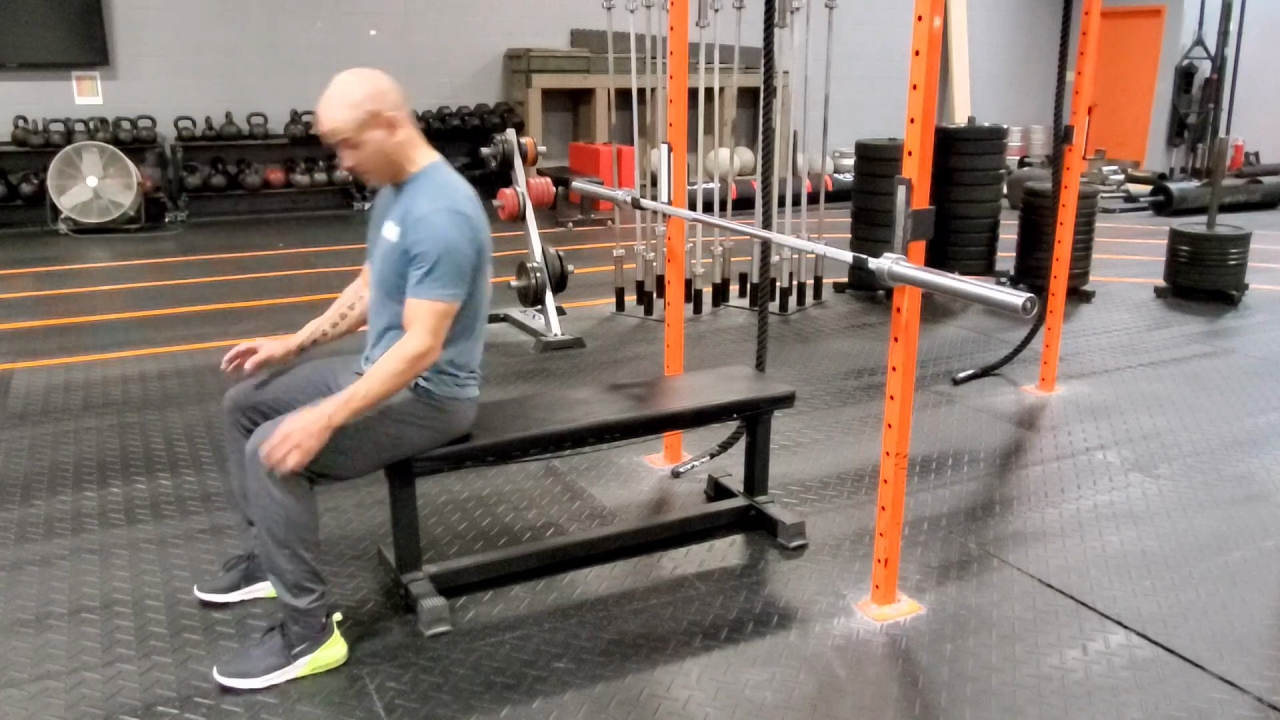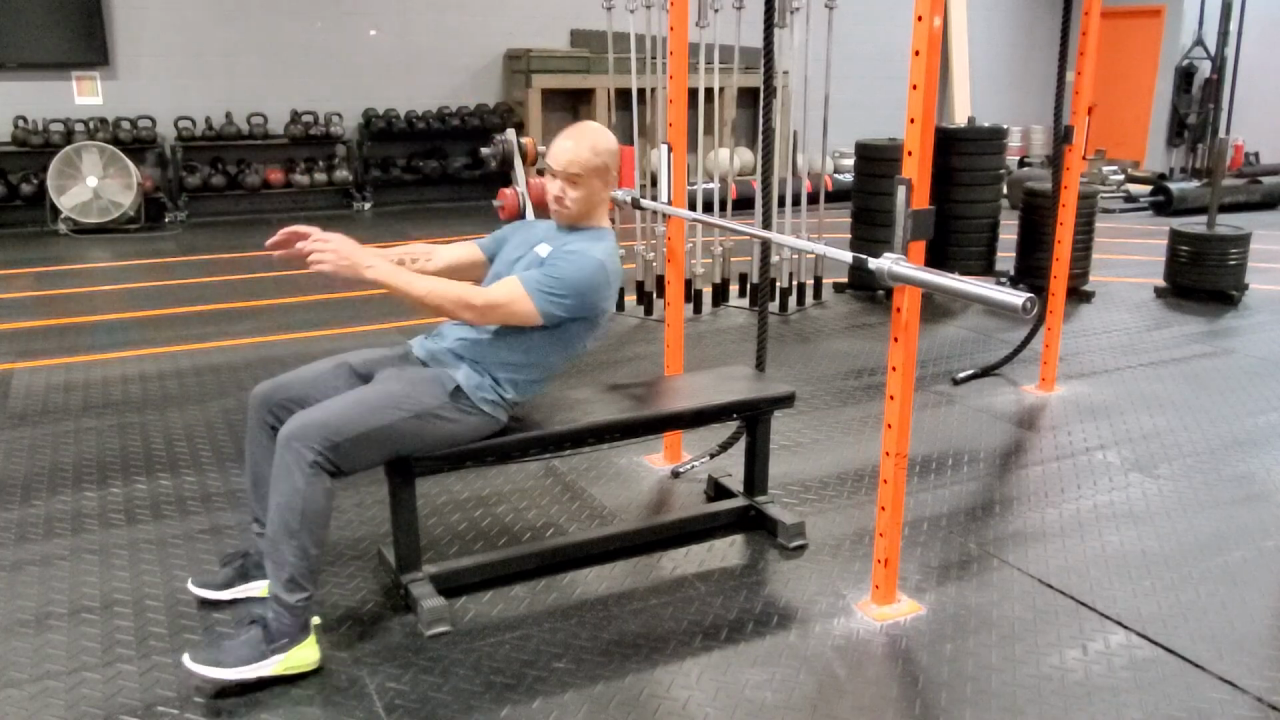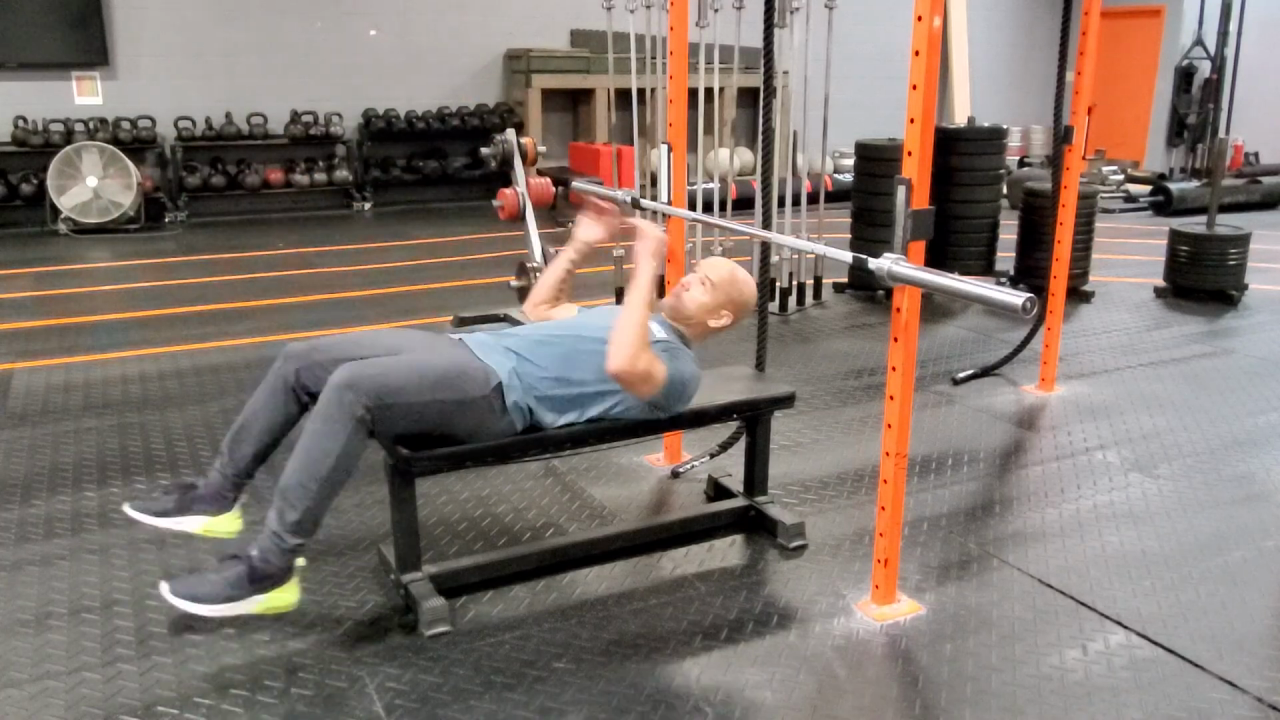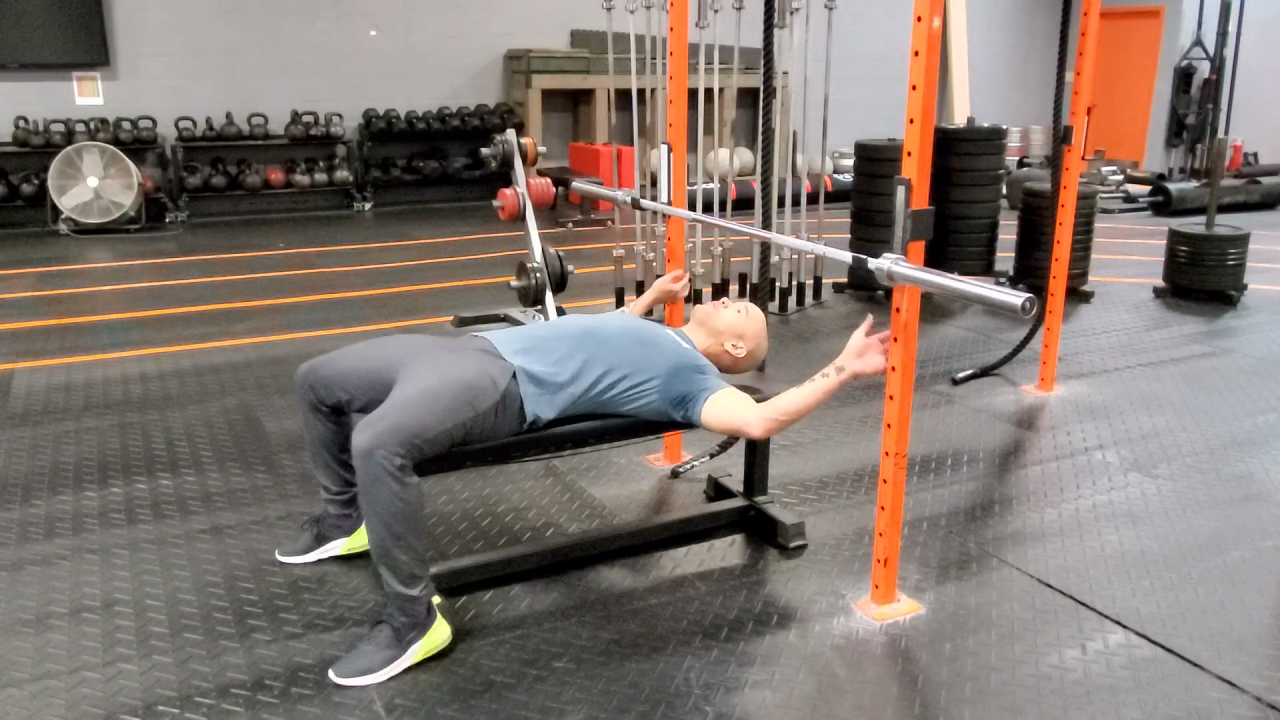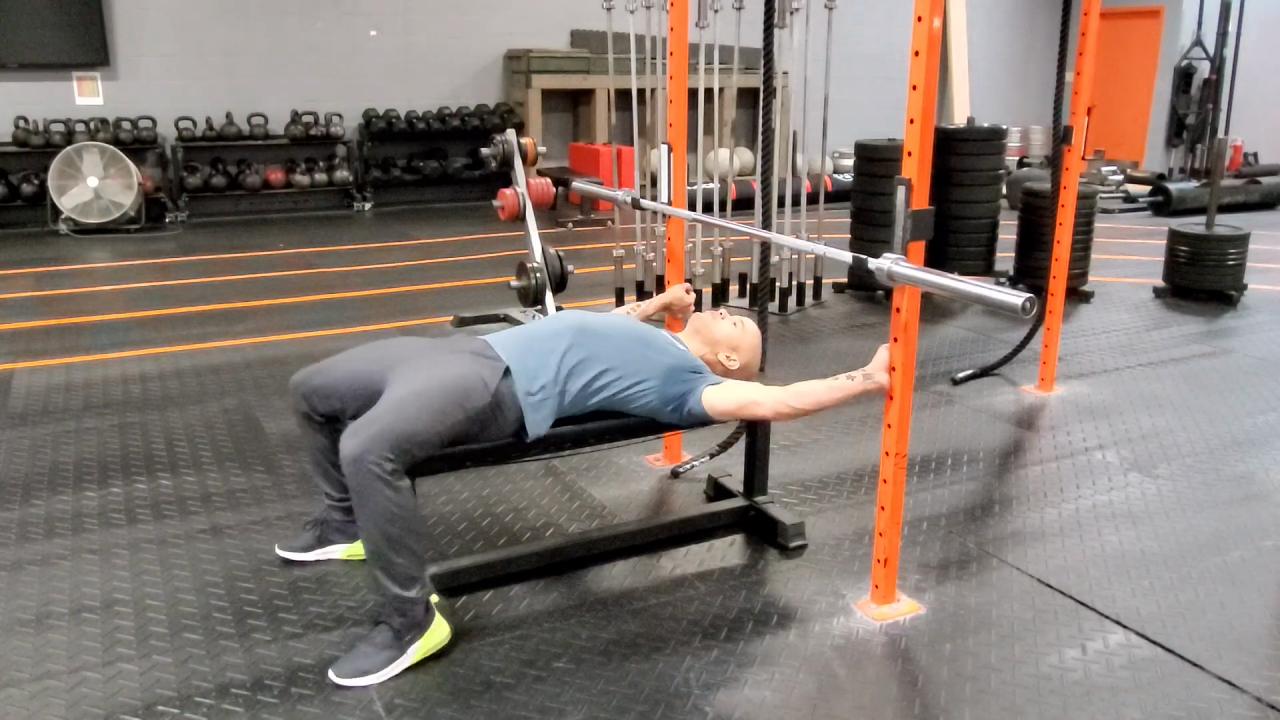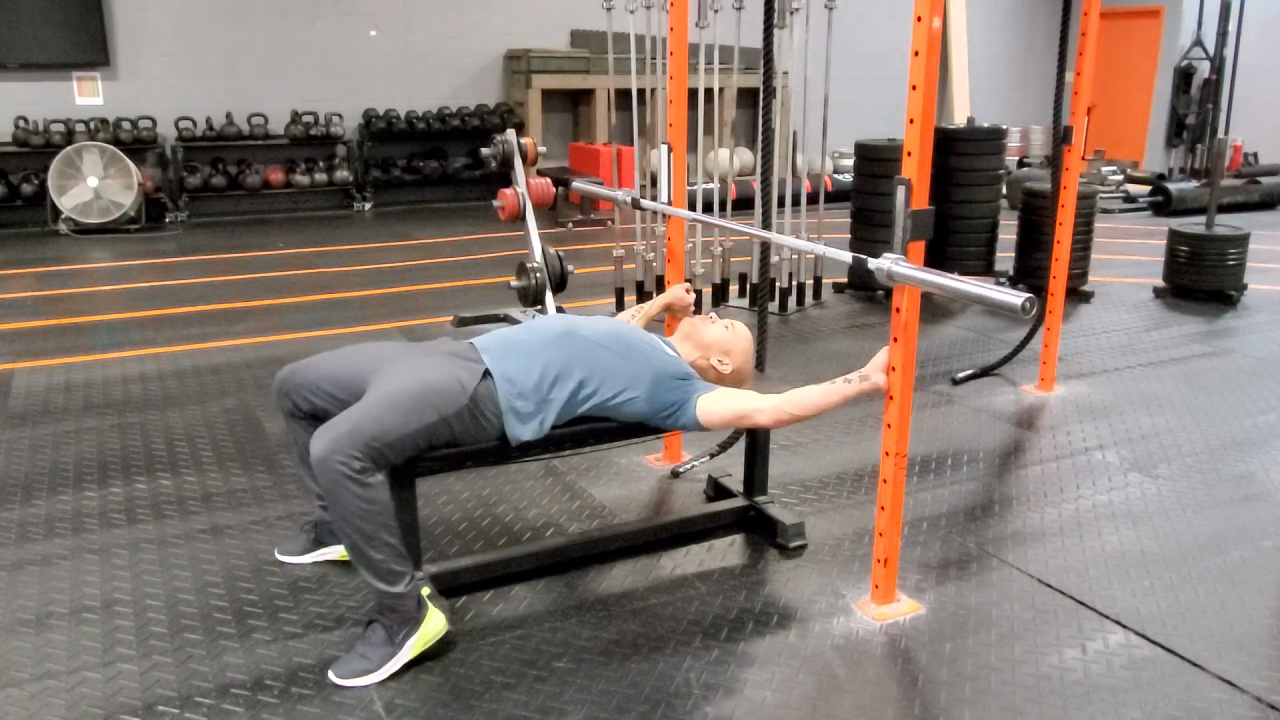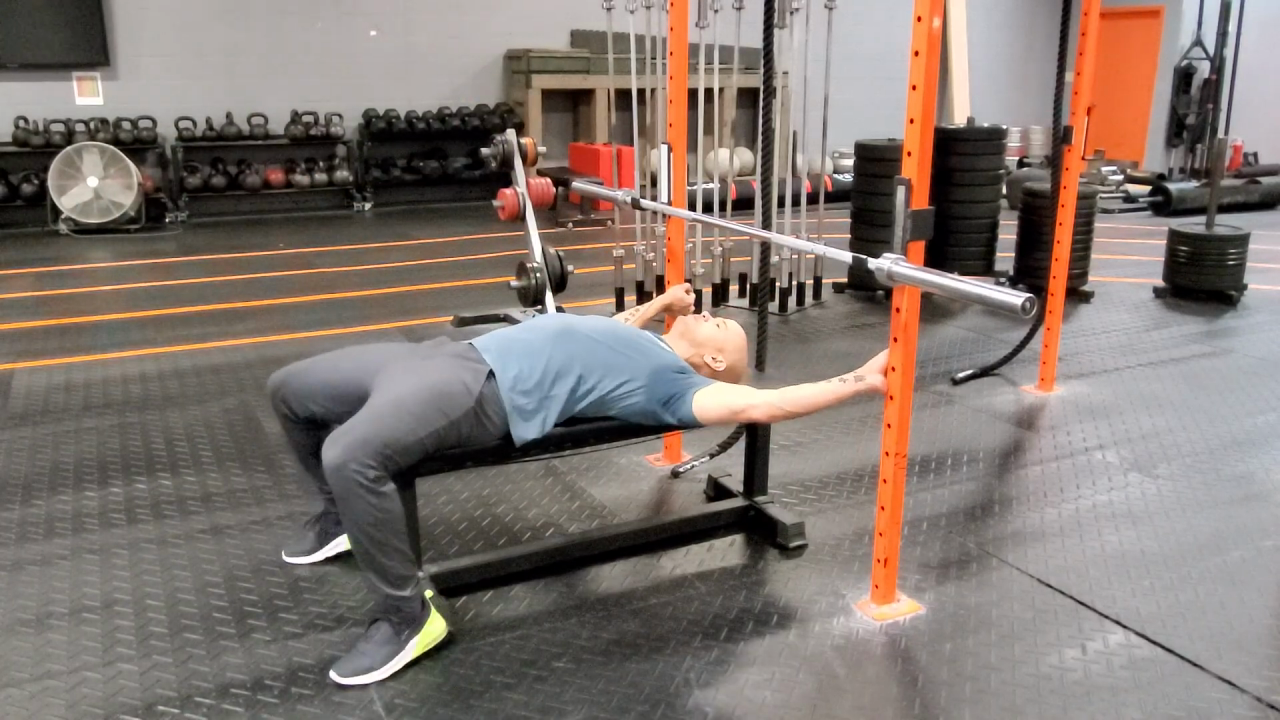
dt=0.5s
person 1, frame 1
left shoulder: (440, 213)
right shoulder: (396, 193)
left elbow: (422, 347)
right elbow: (367, 290)
left wrist: (325, 417)
right wrist: (291, 344)
left hip: (427, 395)
right hip: (378, 363)
left knee: (273, 452)
right knee: (244, 401)
left ankle: (309, 631)
right ankle: (267, 553)
person 1, frame 2
left shoulder: (593, 264)
right shoulder: (537, 231)
left elbow: (479, 305)
right elbow: (436, 259)
left wrist: (366, 267)
right wrist: (342, 245)
left hip: (464, 393)
right hip: (422, 354)
left knee: (305, 438)
right knee: (270, 401)
left ankle: (287, 628)
right ankle: (267, 551)
person 1, frame 3
left shoulder: (676, 369)
right shoulder: (641, 320)
left elbow: (623, 367)
right elbow: (538, 310)
left wrist: (648, 267)
right wrist: (579, 245)
left hip: (496, 390)
right hip: (468, 347)
left knee: (351, 389)
right knee: (300, 364)
left ankle: (269, 569)
right ankle: (217, 496)
person 1, frame 4
left shoulder: (692, 377)
right shoulder: (658, 335)
left elbow: (757, 420)
left wrist: (844, 367)
right wrist: (652, 294)
left hip: (504, 385)
right hip: (473, 345)
left knee: (379, 446)
right knee: (318, 382)
left ankle: (413, 621)
right ankle: (345, 518)
person 1, frame 5
left shoulder: (687, 379)
right shoulder: (657, 341)
left elbow: (770, 401)
left wrist: (870, 377)
right wrist: (661, 301)
left hip: (499, 385)
left knee: (368, 449)
right knee: (311, 389)
left ankle: (412, 621)
right ankle: (347, 521)
person 1, frame 6
left shoulder: (677, 387)
right shoulder: (650, 348)
left elbow: (767, 409)
right wrist: (664, 301)
left hip: (483, 393)
left knee: (338, 449)
right knee: (297, 387)
left ankle: (404, 613)
right ankle: (338, 527)
person 1, frame 7
left shoulder: (676, 384)
right shoulder: (648, 347)
left elbow: (760, 404)
left wrist: (863, 379)
right wrist: (662, 301)
left hip: (483, 393)
left knee: (351, 457)
right knee: (289, 390)
left ankle: (408, 616)
right ankle: (344, 516)
